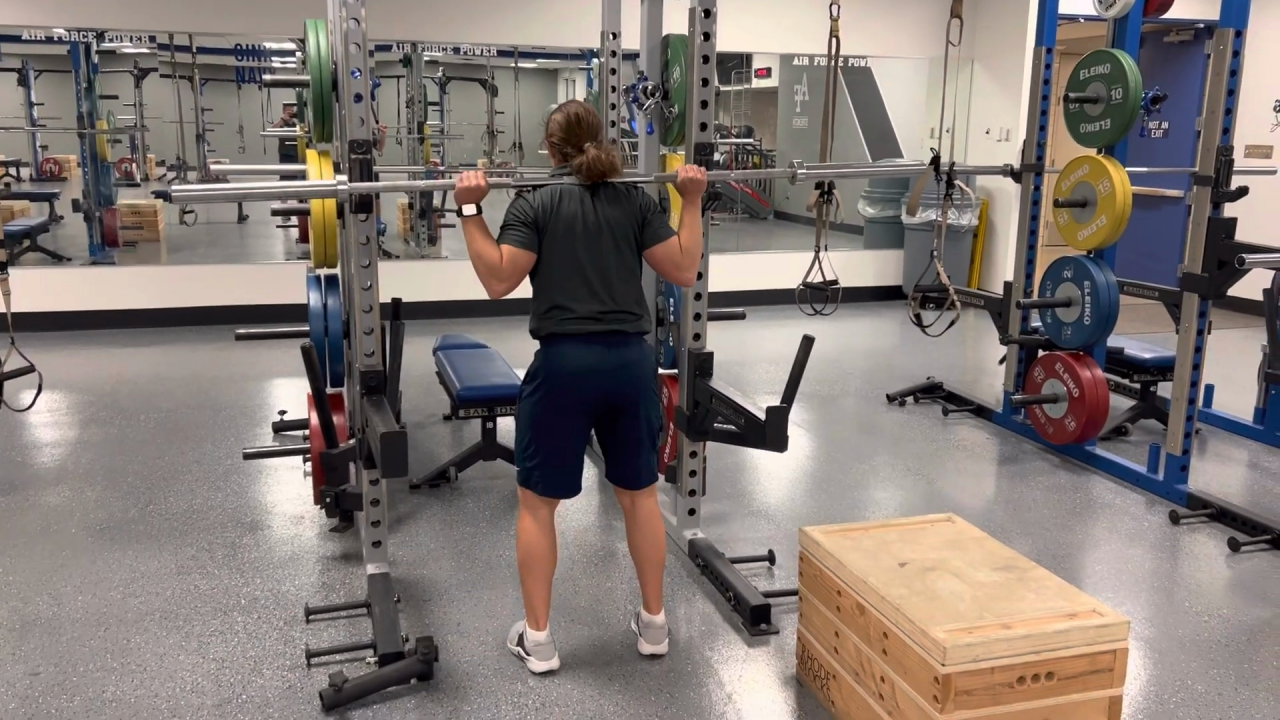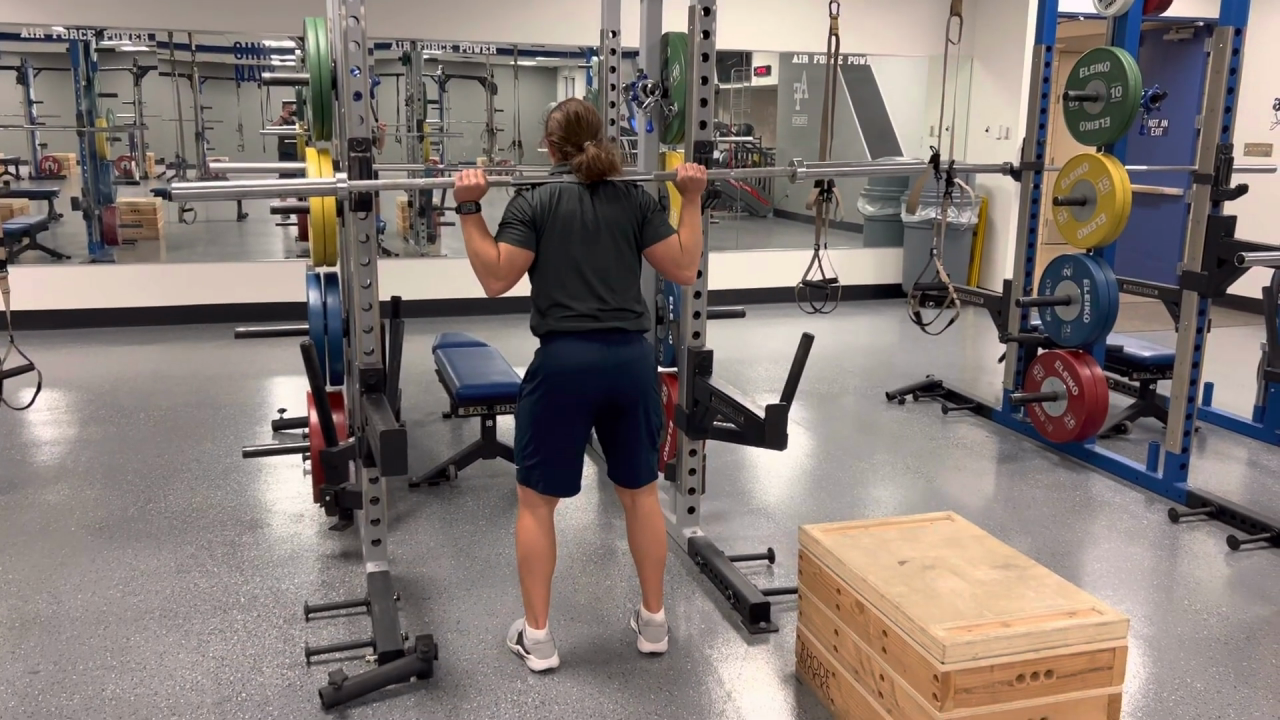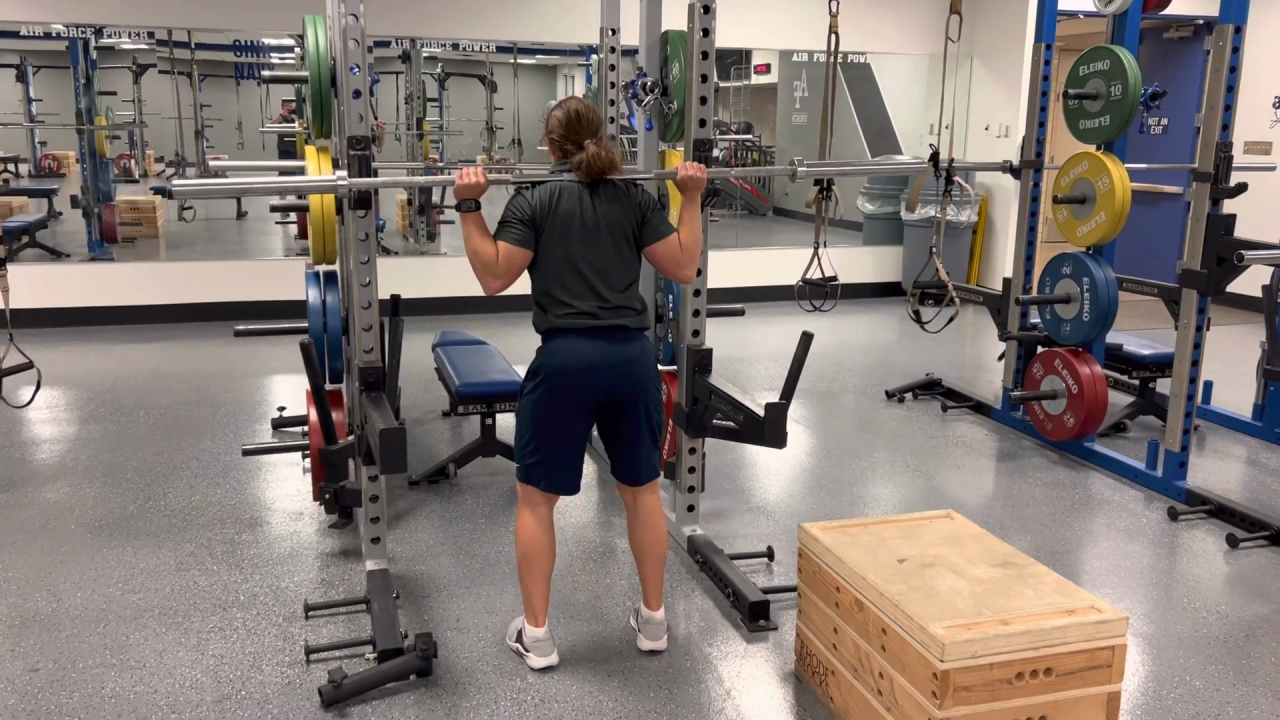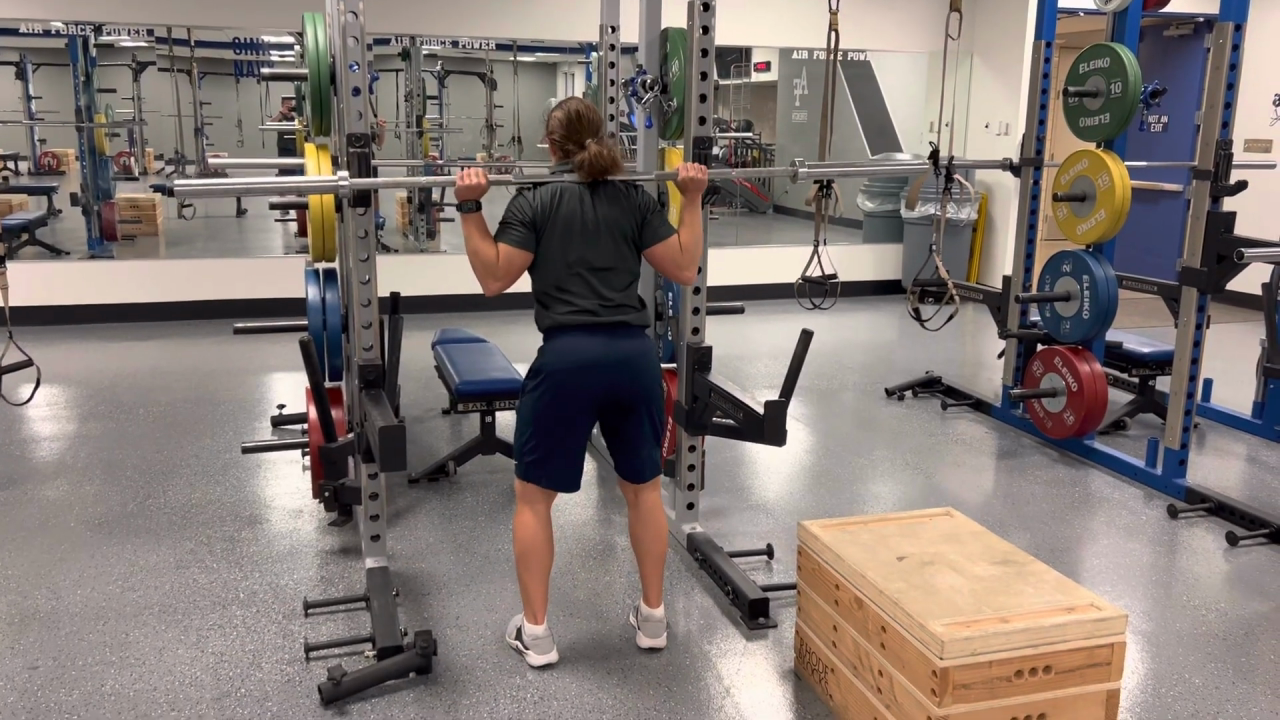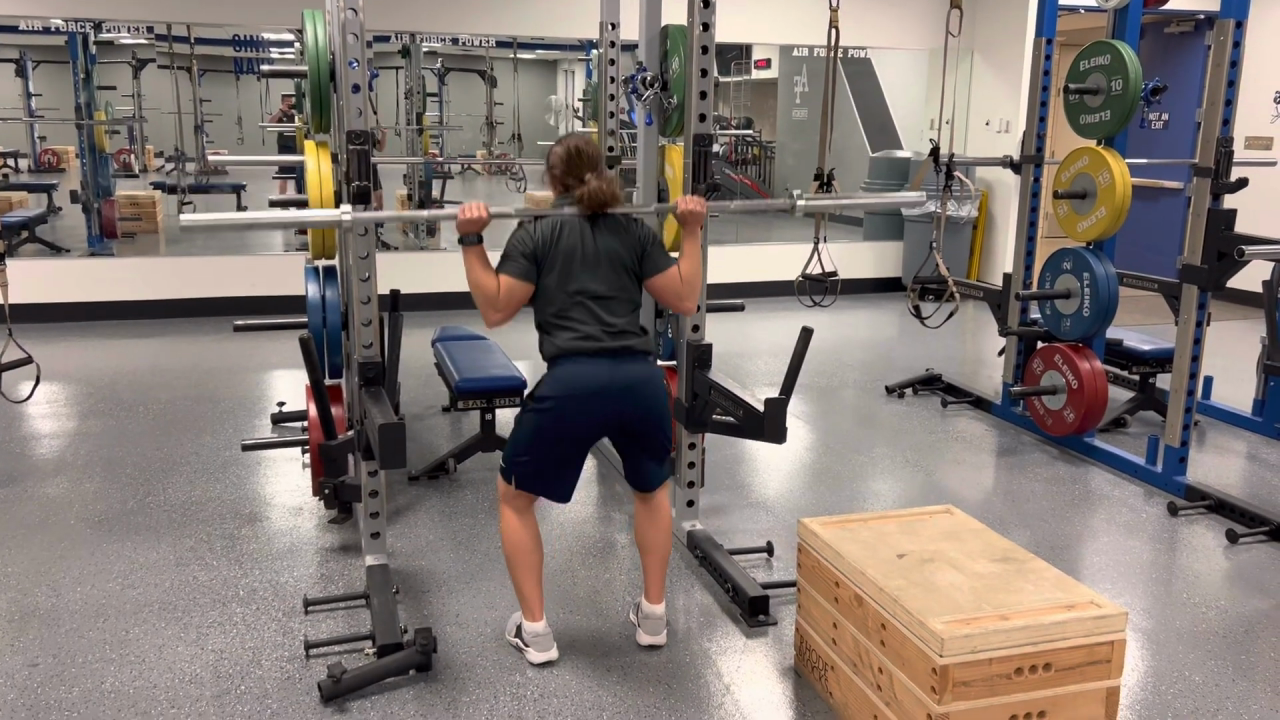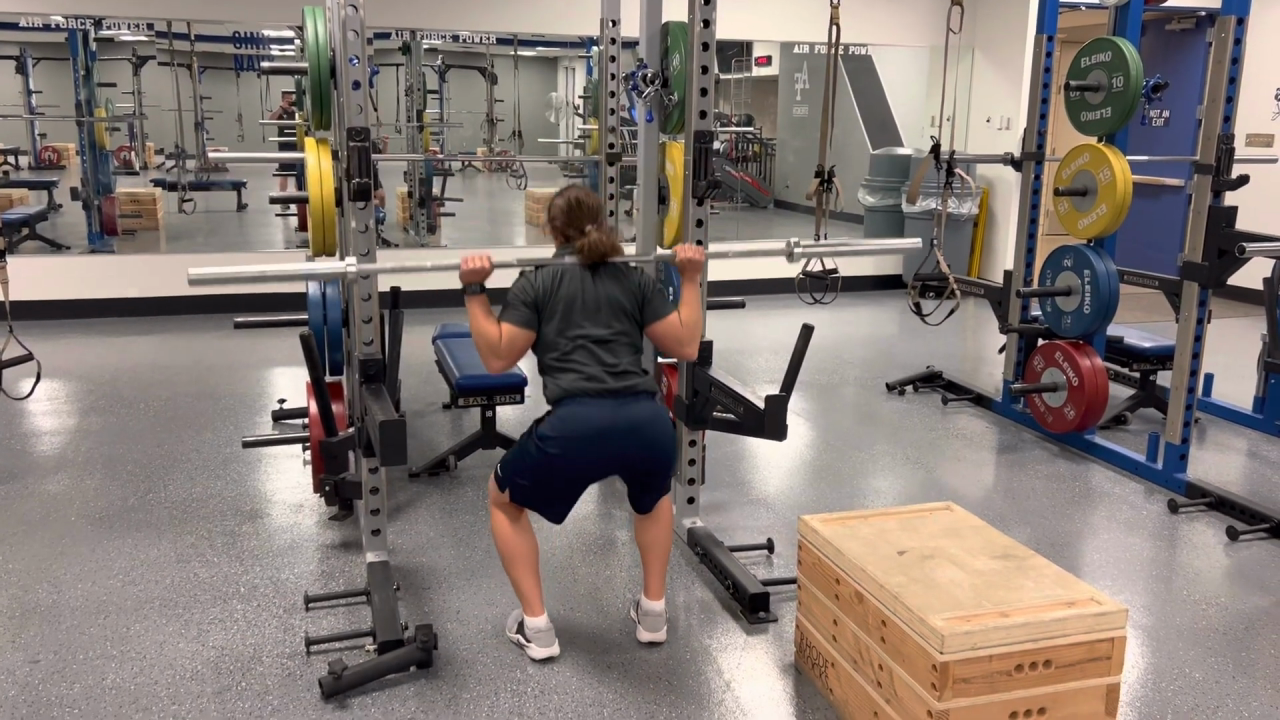
dt=0.2s
person 1, frame 1
left shoulder: (535, 204)
right shoulder: (637, 201)
left elbow: (498, 280)
right elbow: (684, 270)
left wrist: (470, 209)
right wrist: (692, 201)
left hip: (564, 365)
right hip: (631, 361)
left knee: (537, 501)
right knee: (640, 493)
left ankle: (538, 637)
right ankle: (654, 622)
person 1, frame 2
left shoulder: (534, 202)
right shoulder: (636, 199)
left elbow: (496, 278)
right elbow: (684, 268)
left wrist: (468, 208)
right wrist: (692, 200)
left hip: (564, 363)
right hip: (631, 359)
left knee: (536, 500)
right knee: (640, 491)
left ankle: (537, 636)
right ankle: (654, 621)
person 1, frame 3
left shoulder: (534, 200)
right shoulder: (636, 197)
left elbow: (494, 277)
right elbow: (684, 267)
left wrist: (468, 207)
right wrist: (692, 199)
left hip: (565, 360)
right hip: (632, 356)
left knee: (536, 498)
right knee: (643, 490)
left ankle: (536, 634)
right ankle: (654, 618)
person 1, frame 4
left shoulder: (534, 201)
right shoulder: (636, 198)
left elbow: (493, 279)
right elbow: (685, 269)
left wrist: (469, 208)
right wrist: (692, 200)
left hip: (567, 358)
right hip: (635, 355)
left knee: (533, 496)
right knee: (643, 488)
left ankle: (535, 631)
right ankle: (653, 617)
person 1, frame 5
left shoulder: (535, 234)
right shoulder: (636, 231)
left elbow: (495, 310)
right elbow: (686, 301)
left wrist: (471, 242)
right wrist: (692, 232)
left hip: (572, 386)
right hip: (642, 383)
left knee: (514, 497)
right knee: (653, 489)
left ankle: (535, 630)
right ankle: (653, 614)
person 1, frame 6
left shoulder: (536, 283)
right shoulder: (637, 278)
left elbow: (496, 358)
right elbow: (687, 348)
left wrist: (474, 291)
right wrist: (691, 280)
left hip: (575, 429)
right hip: (648, 427)
left knee: (503, 499)
right knee: (655, 496)
left ankle: (536, 627)
right ankle: (653, 612)
